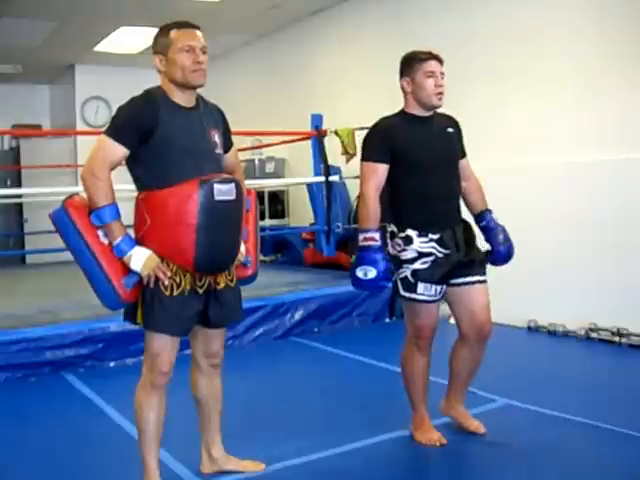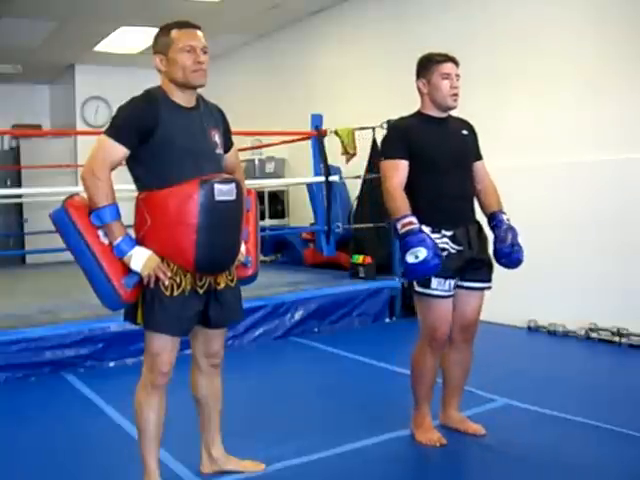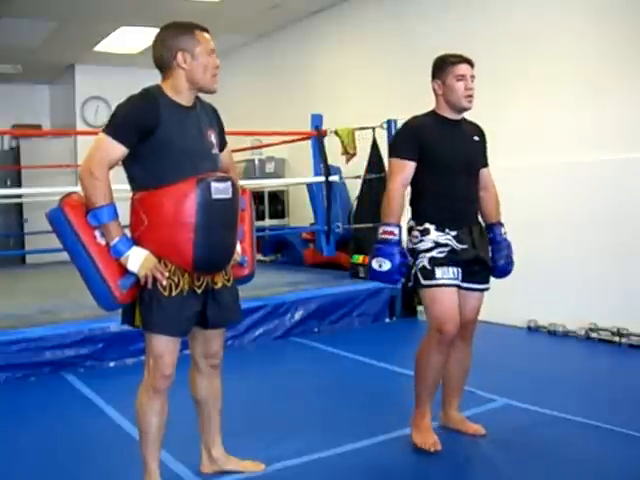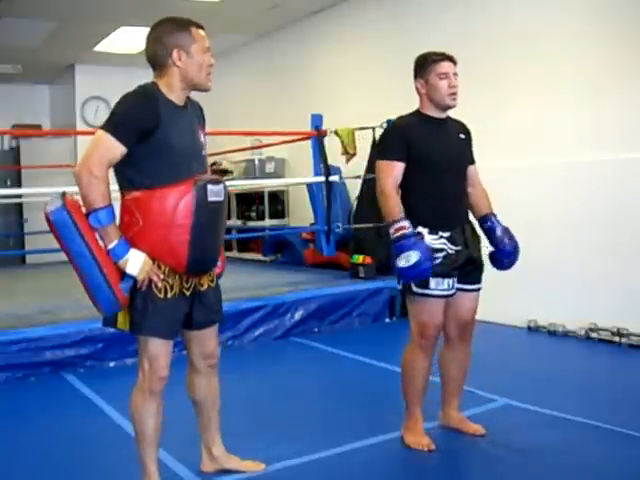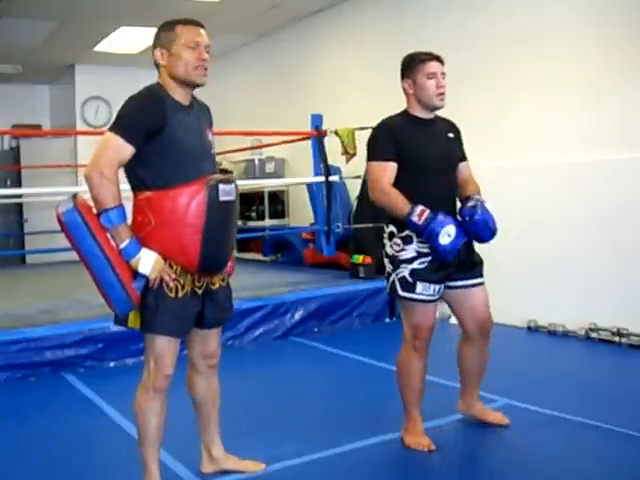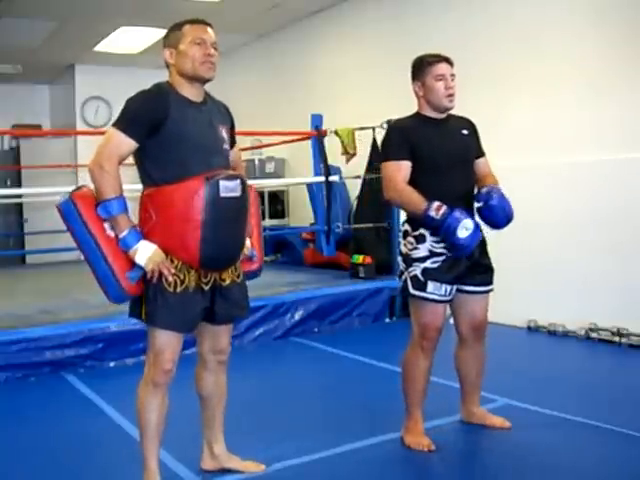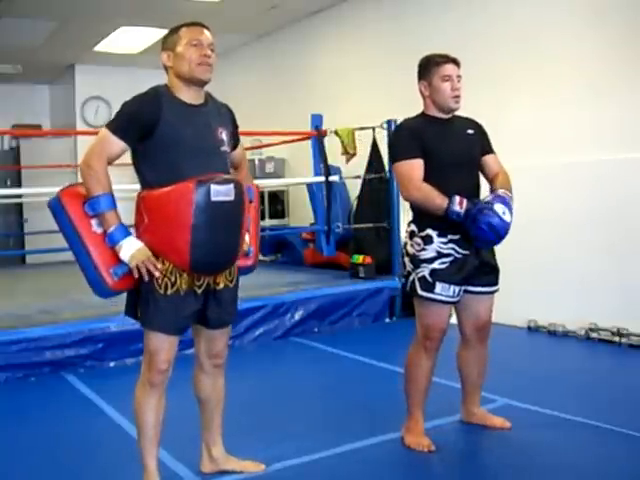
dt=0.4s
person 1, frame 1
left shoulder: (213, 114)
right shoulder: (144, 109)
left elbow: (235, 175)
right elbow: (94, 172)
right wrist: (127, 247)
right hip: (167, 260)
left knee: (210, 357)
right knee: (158, 368)
person 1, frame 2
left shoulder: (214, 115)
right shoulder: (144, 110)
left elbow: (235, 175)
right elbow: (94, 172)
right wrist: (126, 247)
right hip: (168, 261)
left knee: (210, 357)
right knee: (159, 368)
person 1, frame 3
left shoulder: (208, 114)
right shoulder: (143, 108)
left elbow: (229, 175)
right elbow: (92, 171)
left wrist: (235, 234)
right wrist: (123, 247)
right hip: (165, 262)
left knee: (209, 359)
right knee: (161, 370)
person 1, frame 4
left shoulder: (194, 111)
right shoulder: (141, 105)
right elbow: (89, 171)
right wrist: (119, 249)
right hip: (156, 264)
left knee: (207, 358)
right knee: (154, 373)
person 1, frame 5
left shoulder: (201, 111)
right shoulder: (148, 106)
right elbow: (99, 172)
right wrist: (132, 249)
right hip: (166, 262)
left knee: (207, 359)
right knee: (160, 371)
person 1, frame 6
left shoulder: (220, 111)
right shoulder: (153, 102)
right elbow: (102, 164)
right wrist: (133, 240)
right hip: (173, 256)
left knee: (217, 353)
right knee: (162, 365)
person 1, frame 7
left shoulder: (222, 113)
right shoulder: (149, 106)
left elbow: (240, 167)
right elbow: (93, 164)
right wrist: (121, 239)
right hip: (167, 259)
left knee: (214, 357)
right knee: (158, 366)
person 2, frame 1
left shoulder: (450, 126)
right shoulder: (386, 132)
right elbow: (370, 191)
left wrist: (487, 221)
right wrist: (370, 243)
left hip: (458, 238)
right hip: (416, 245)
left knee: (478, 329)
right knee: (421, 337)
left ankle: (454, 402)
right ankle: (420, 419)
person 2, frame 2
left shoulder: (465, 129)
right shoulder: (403, 131)
left elbow: (481, 181)
right elbow: (393, 186)
left wrist: (500, 222)
right wrist: (410, 231)
left hip: (470, 239)
right hip: (431, 241)
left knee: (464, 333)
right knee: (436, 335)
left ankle: (451, 411)
right ankle: (421, 417)
person 2, frame 3
left shoulder: (475, 133)
right shoulder: (416, 130)
right elbow: (396, 186)
left wrist: (497, 233)
right wrist: (388, 238)
left hip: (472, 238)
right hip: (433, 237)
left knee: (464, 332)
right knee: (444, 328)
left ankle: (451, 412)
right ankle: (421, 416)
person 2, frame 4
left shoulder: (460, 131)
right shoulder: (402, 130)
right elbow: (386, 187)
left wrist: (492, 225)
right wrist: (403, 234)
left hip: (463, 239)
right hip: (425, 242)
left knee: (461, 333)
right knee: (426, 335)
left ankle: (451, 411)
right ankle: (412, 421)
person 2, frame 5
left shoulder: (449, 129)
right shoulder: (389, 131)
left elbow: (464, 178)
right elbow: (379, 190)
left wrist: (474, 203)
right wrist: (423, 220)
left hip: (455, 241)
right hip: (413, 245)
left knee: (480, 325)
right knee: (419, 336)
left ankle: (471, 400)
right ankle: (413, 423)
person 2, frame 6
left shoulder: (466, 127)
right shoulder: (403, 131)
left elbow: (483, 173)
right elbow: (394, 188)
left wrist: (491, 192)
right wrist: (437, 214)
left hip: (470, 241)
right hip: (428, 244)
left knee: (475, 329)
right knee: (427, 334)
left ankle: (472, 407)
right ankle: (413, 422)
person 2, frame 7
left shoulder: (472, 128)
right shoulder: (410, 131)
left elbow: (497, 173)
right elbow: (412, 188)
left wrist: (501, 201)
right wrist: (462, 210)
left hip: (476, 242)
right hip: (435, 244)
left knee: (478, 330)
right knee: (430, 335)
left ankle: (472, 408)
right ankle: (414, 422)
